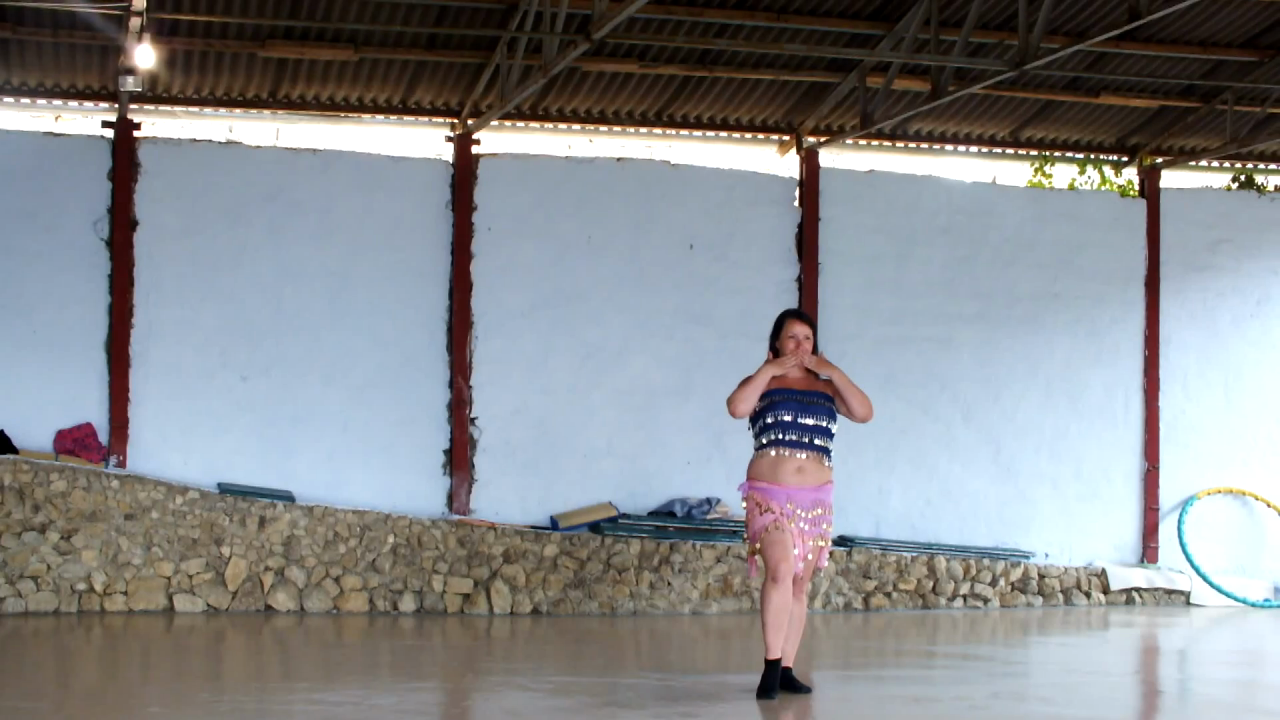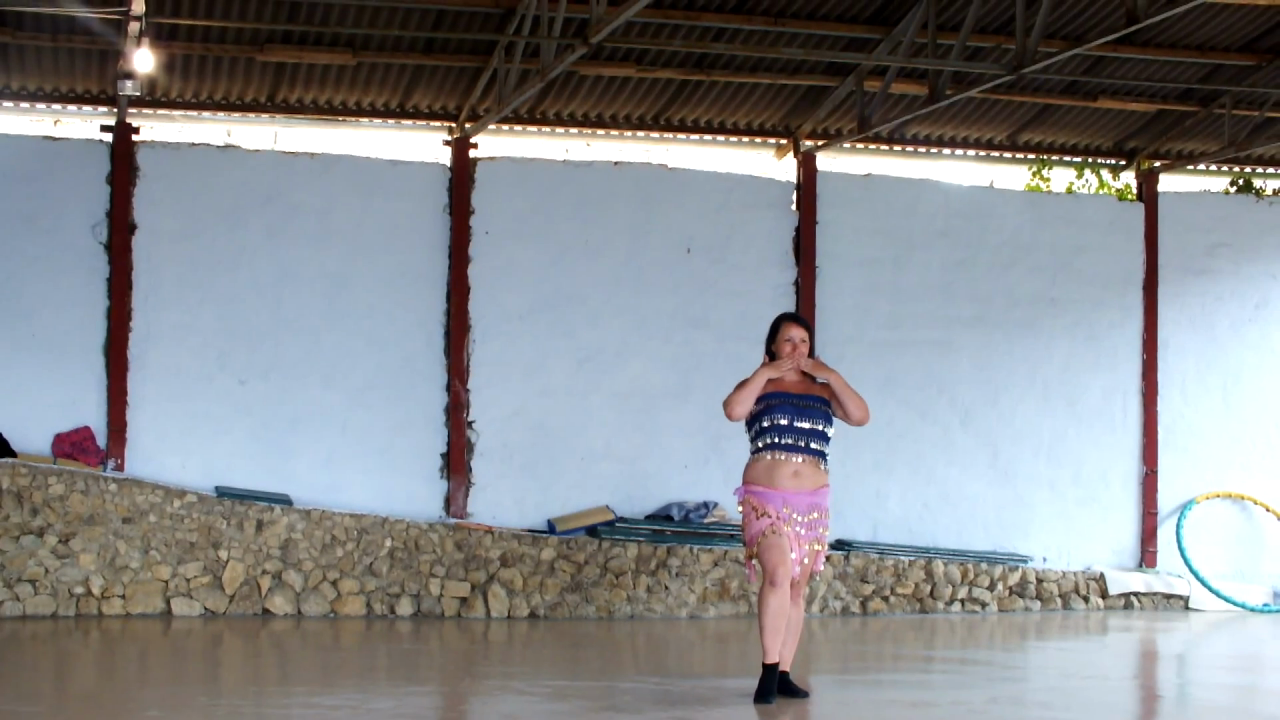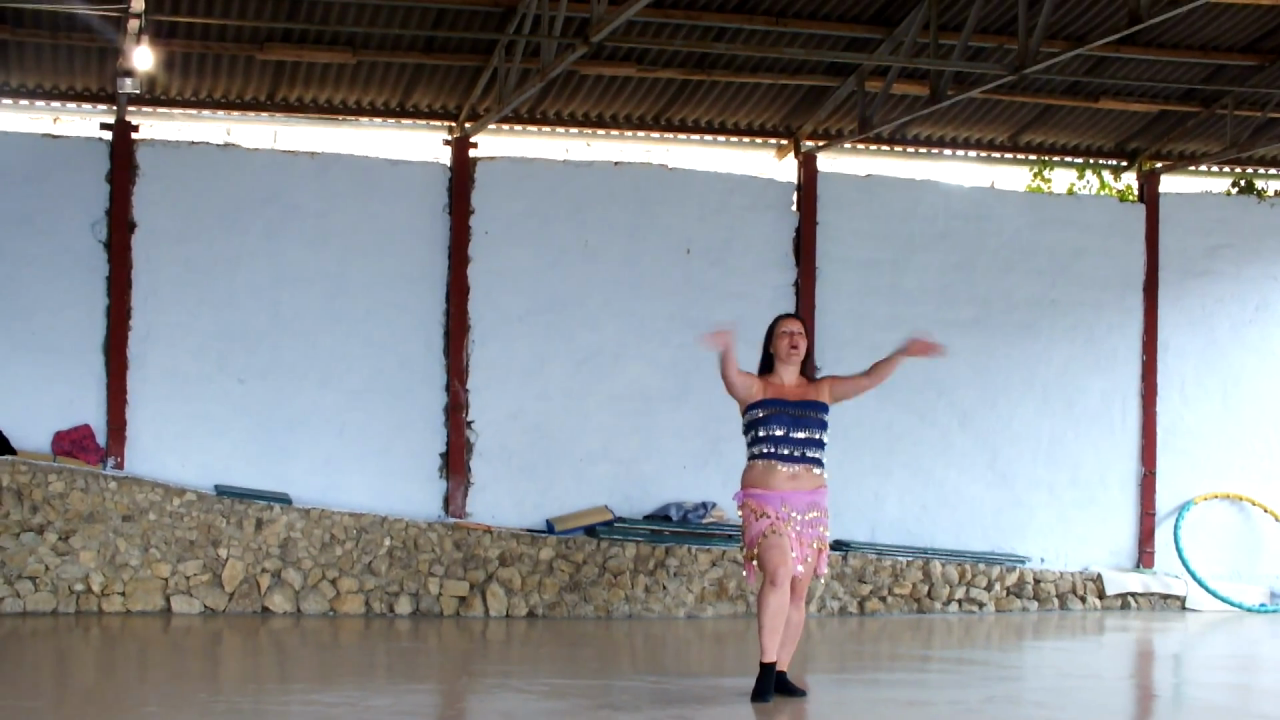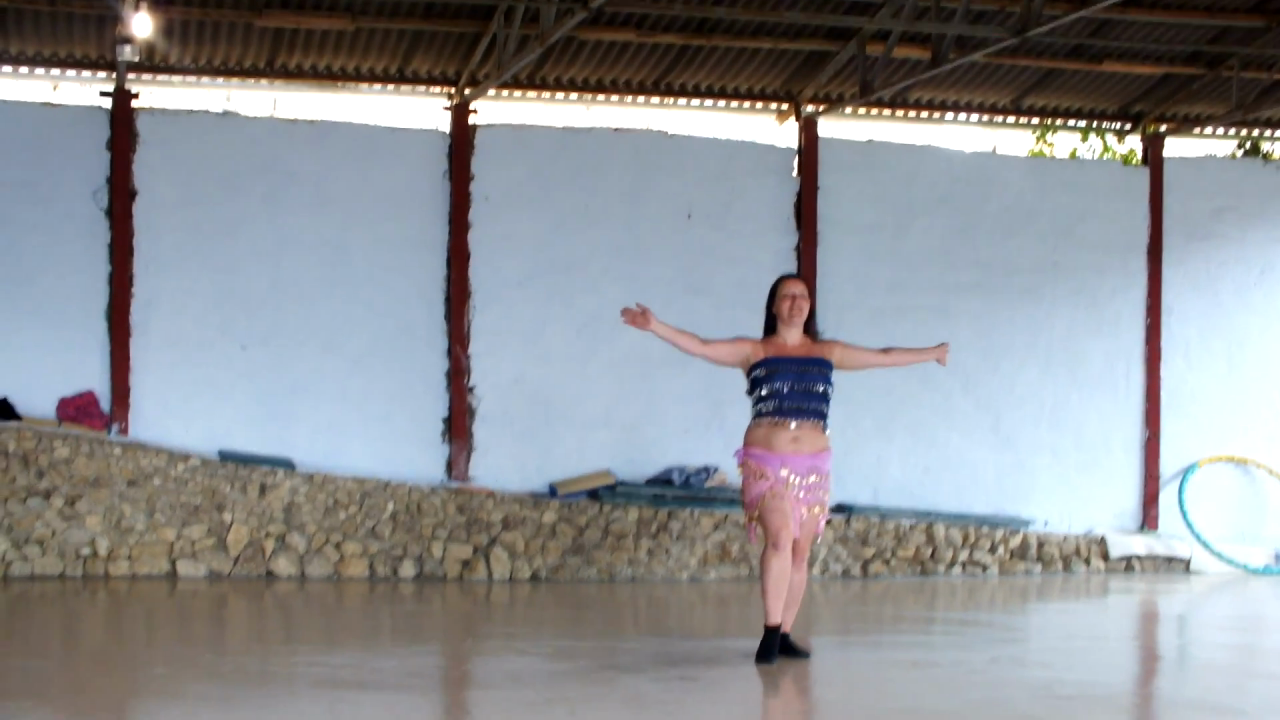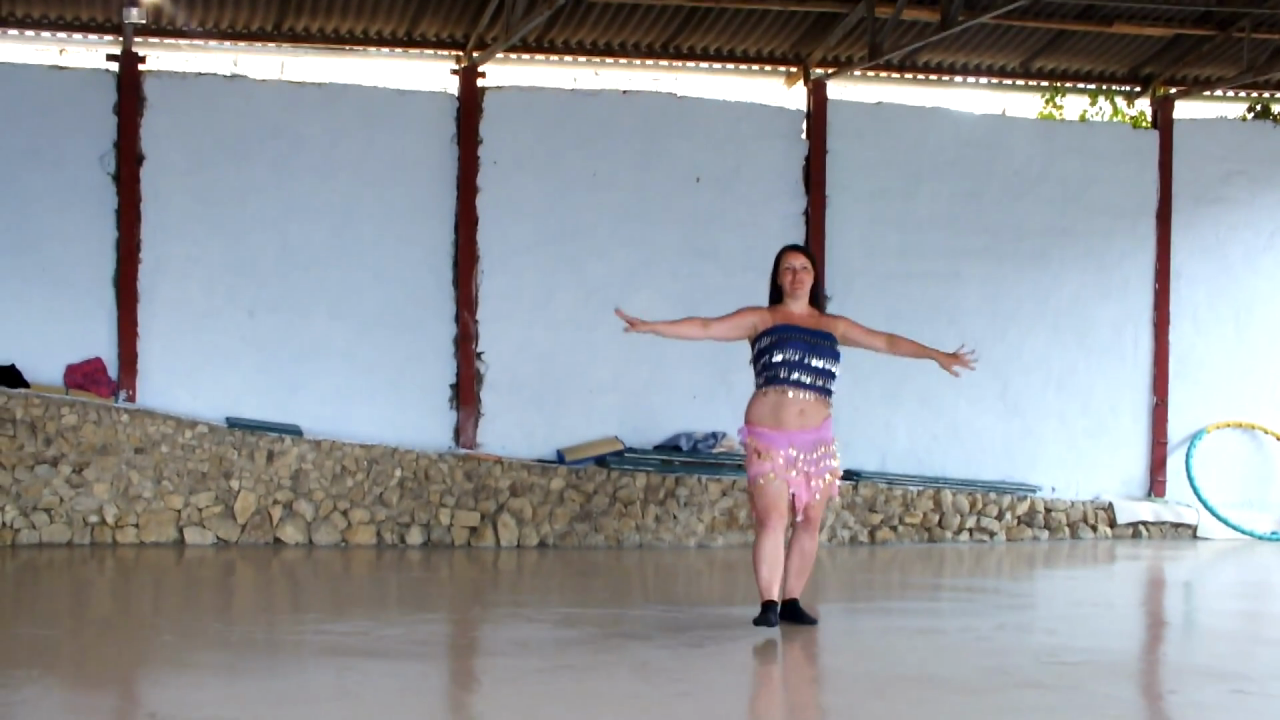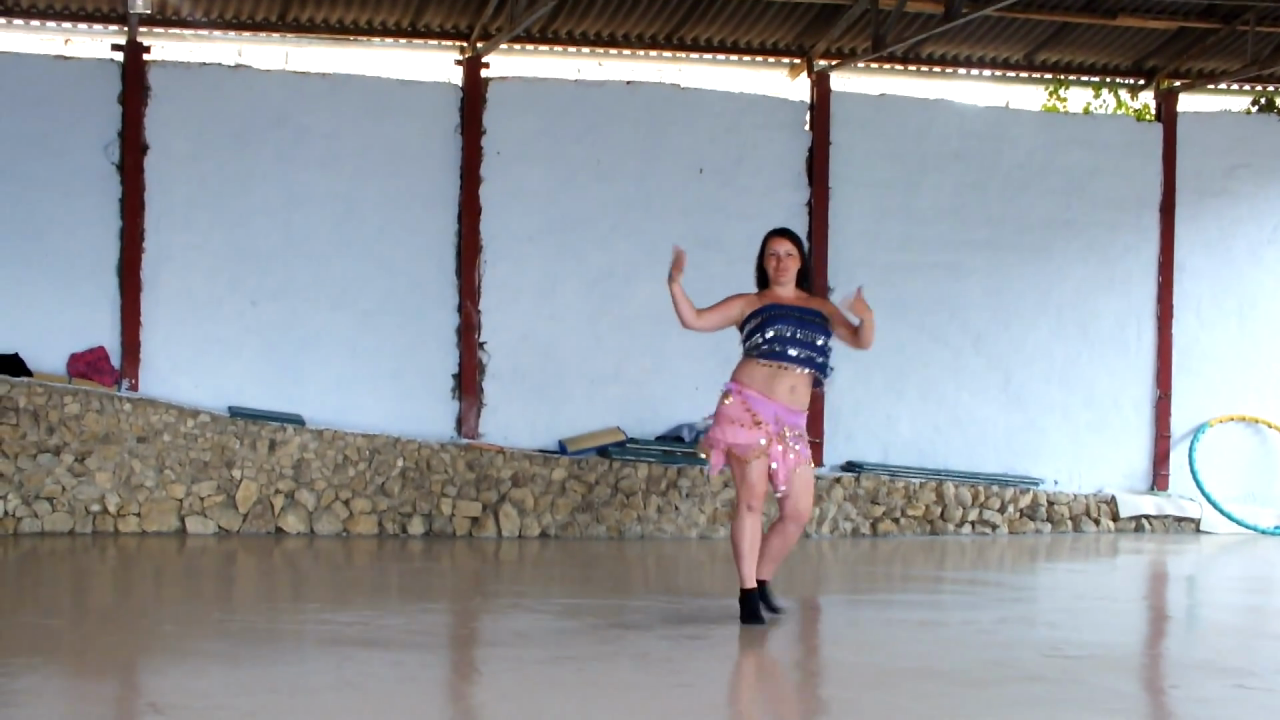
dt=0.3s
person 1, frame 1
left shoulder: (826, 387)
right shoulder: (761, 383)
left elbow: (865, 413)
right elbow: (736, 409)
left wrist: (834, 372)
right wrist: (767, 369)
left hip: (815, 497)
right hip: (769, 494)
left knee: (800, 586)
right knee: (780, 572)
left ankle: (786, 669)
right ankle: (771, 667)
person 1, frame 2
left shoulder: (822, 391)
right shoulder: (759, 387)
left elbow: (861, 417)
right elbow: (732, 411)
left wrist: (831, 375)
right wrist: (765, 372)
left hip: (812, 501)
right hip: (765, 498)
left knee: (796, 590)
right knee: (778, 577)
left ankle: (783, 674)
right ankle: (769, 671)
person 1, frame 3
left shoulder: (821, 389)
right shoulder: (753, 387)
left elbow: (867, 379)
right elbow: (731, 377)
left wrist: (902, 353)
right wrist: (726, 350)
left hip: (811, 502)
right hip: (765, 500)
left knee: (797, 593)
right knee: (778, 577)
left ankle: (780, 672)
right ankle: (766, 670)
person 1, frame 4
left shoulder: (827, 352)
right shoulder: (753, 350)
left elbow: (881, 357)
right elbow: (701, 347)
left wrist: (930, 354)
right wrist: (655, 326)
left hip: (812, 465)
right hip: (765, 462)
left knee: (799, 554)
right knee: (779, 540)
left ankle: (783, 634)
right ankle: (770, 633)
person 1, frame 5
left shoulder: (833, 325)
right shoulder: (759, 320)
left elbow: (886, 342)
right elbow: (704, 328)
left wrist: (940, 356)
right wrist: (649, 326)
left hip: (815, 439)
right hip: (768, 438)
left knee: (809, 524)
right knee: (771, 520)
left ankle: (790, 602)
right ankle: (768, 605)
person 1, frame 6
left shoulder: (821, 308)
right shoulder: (749, 304)
left elbow: (860, 340)
right elbow: (693, 321)
left wrist: (864, 317)
right wrist: (676, 282)
left hip: (792, 421)
right hip: (748, 408)
left knee: (799, 512)
right knee: (751, 500)
left ankle: (760, 581)
right ankle: (749, 594)
